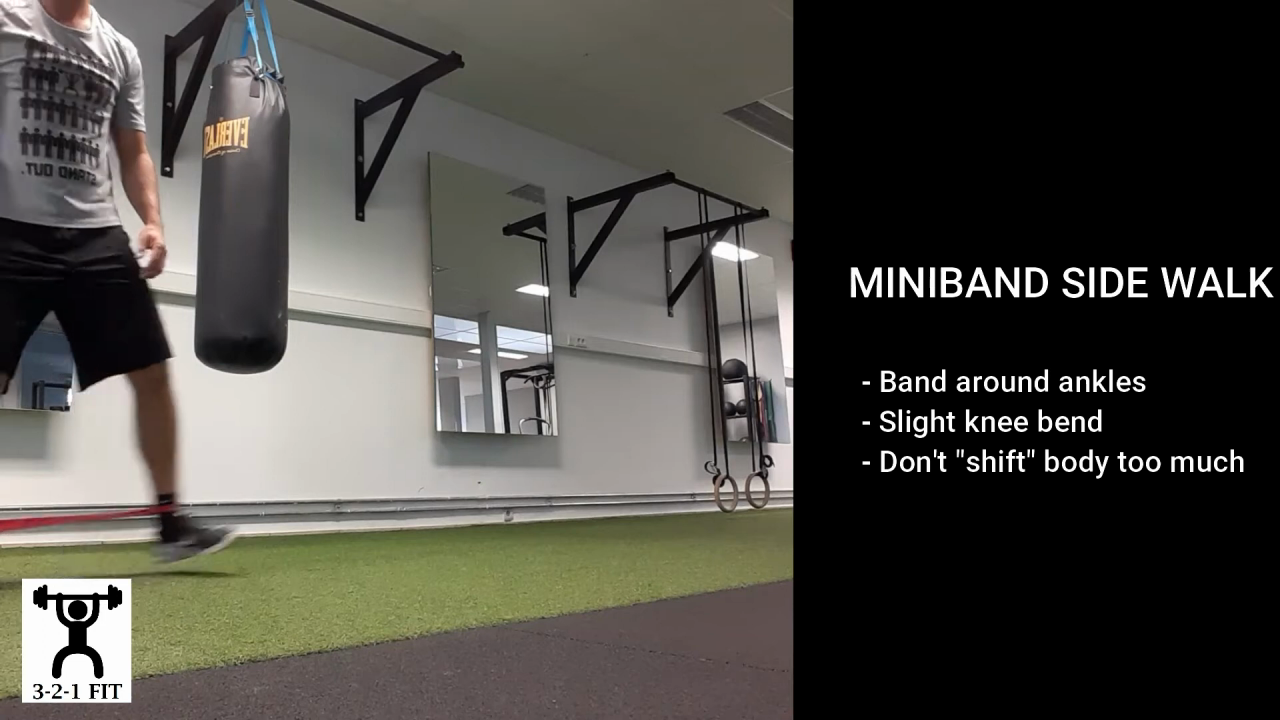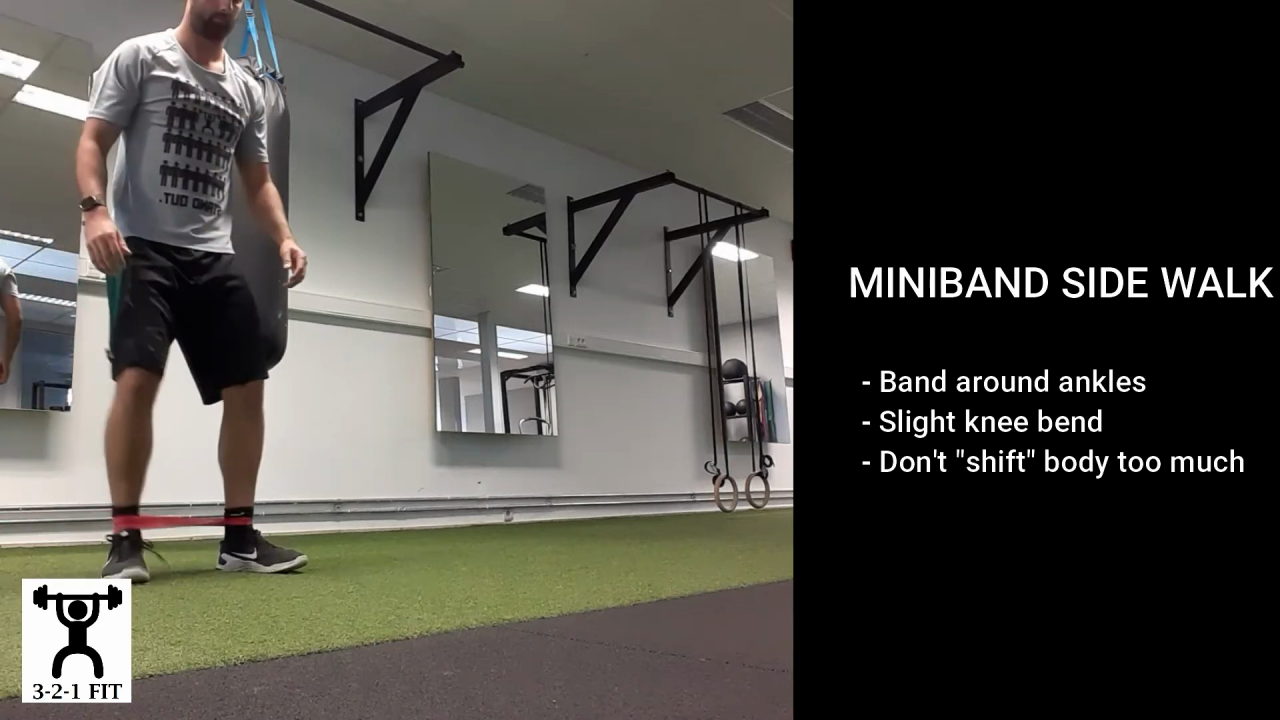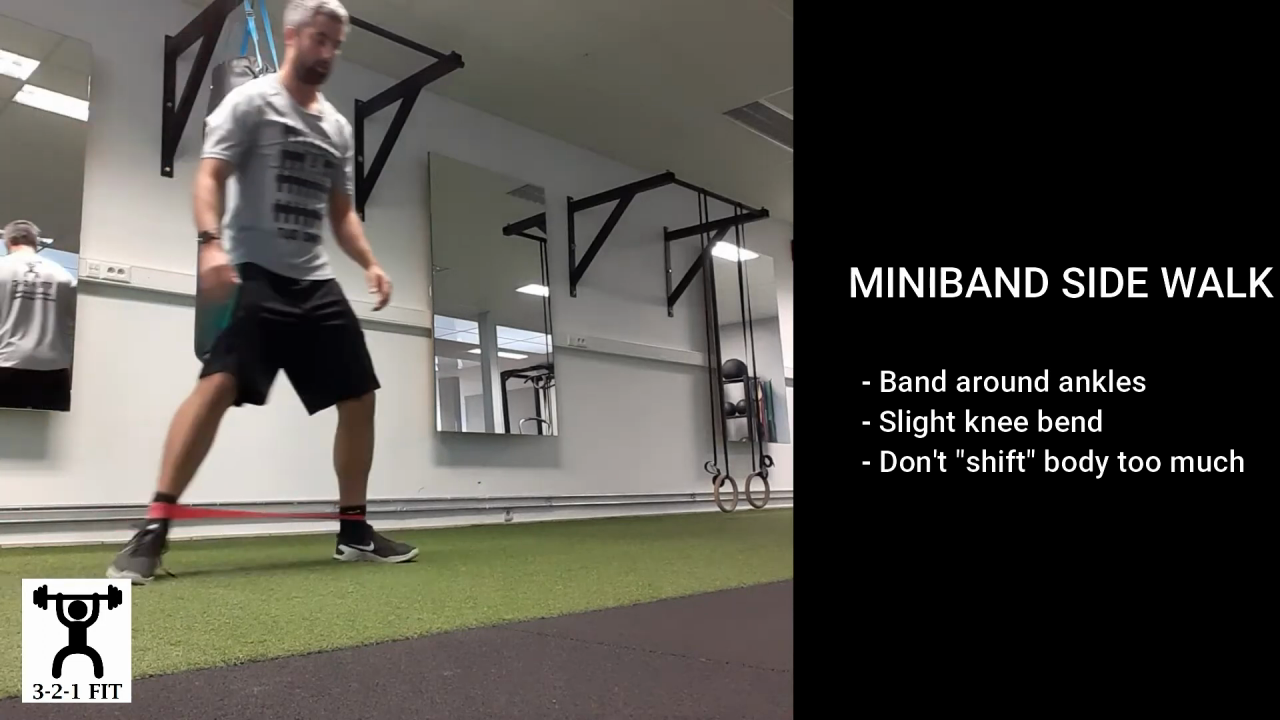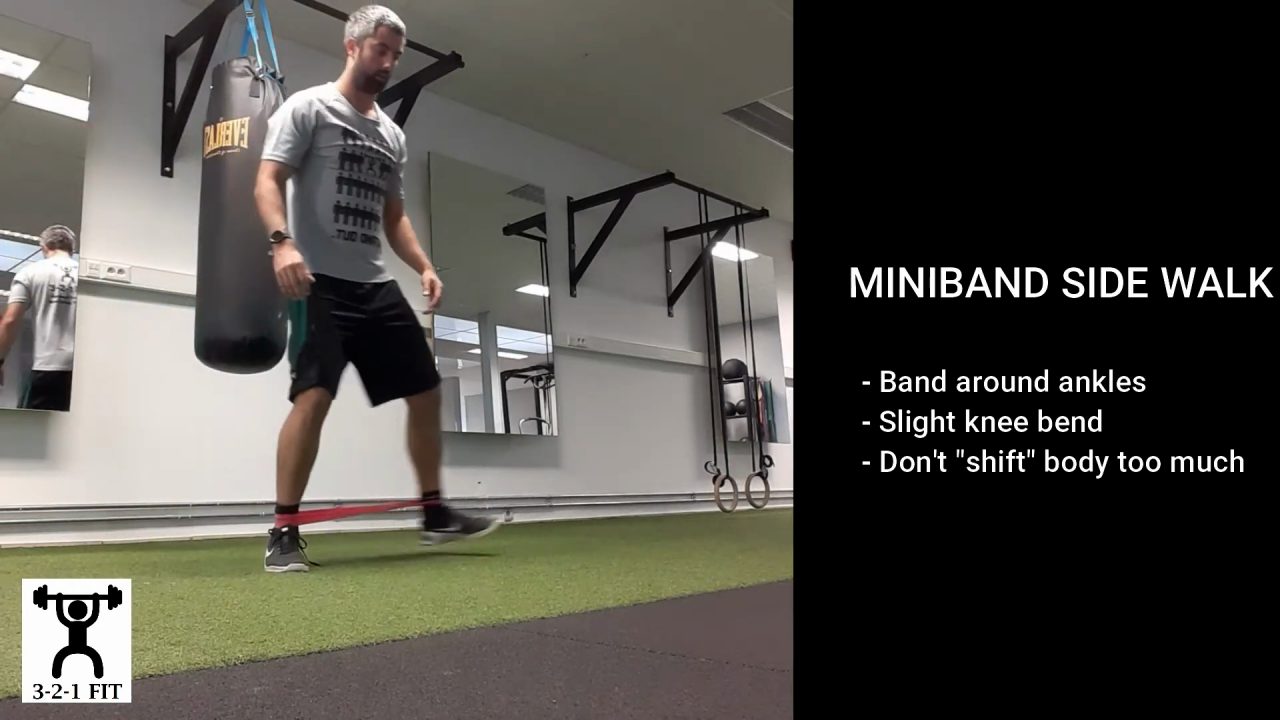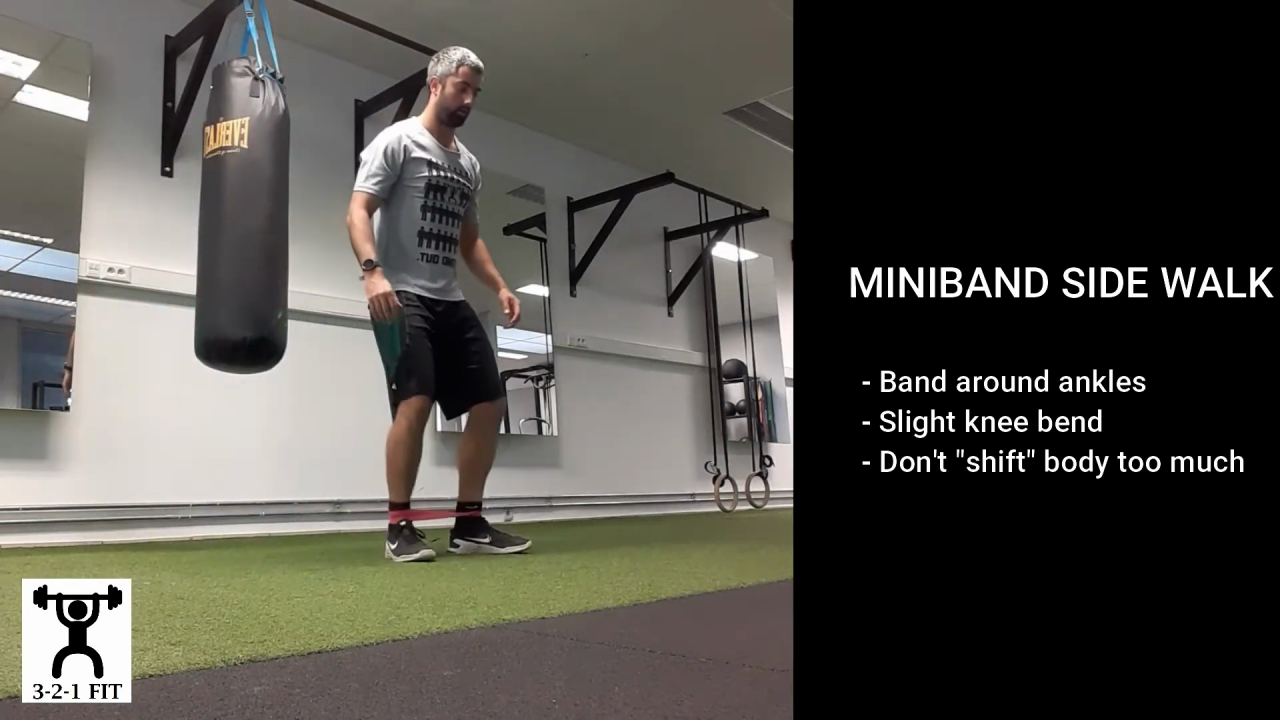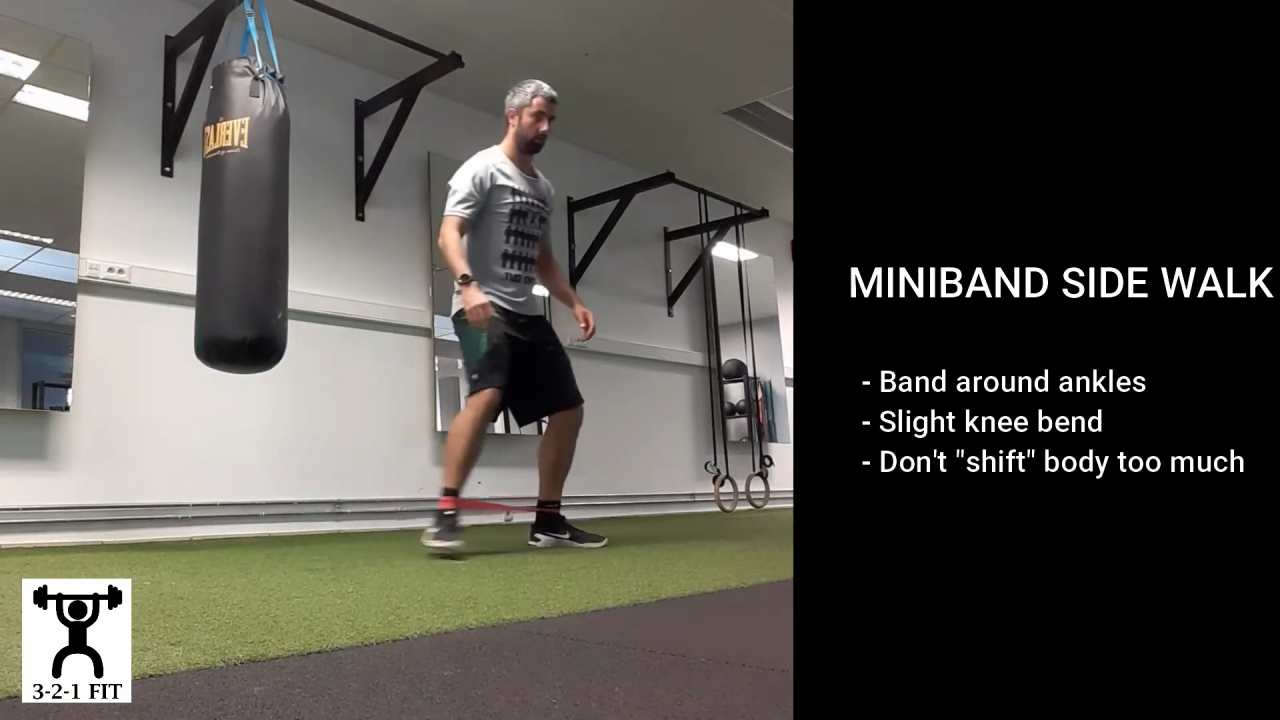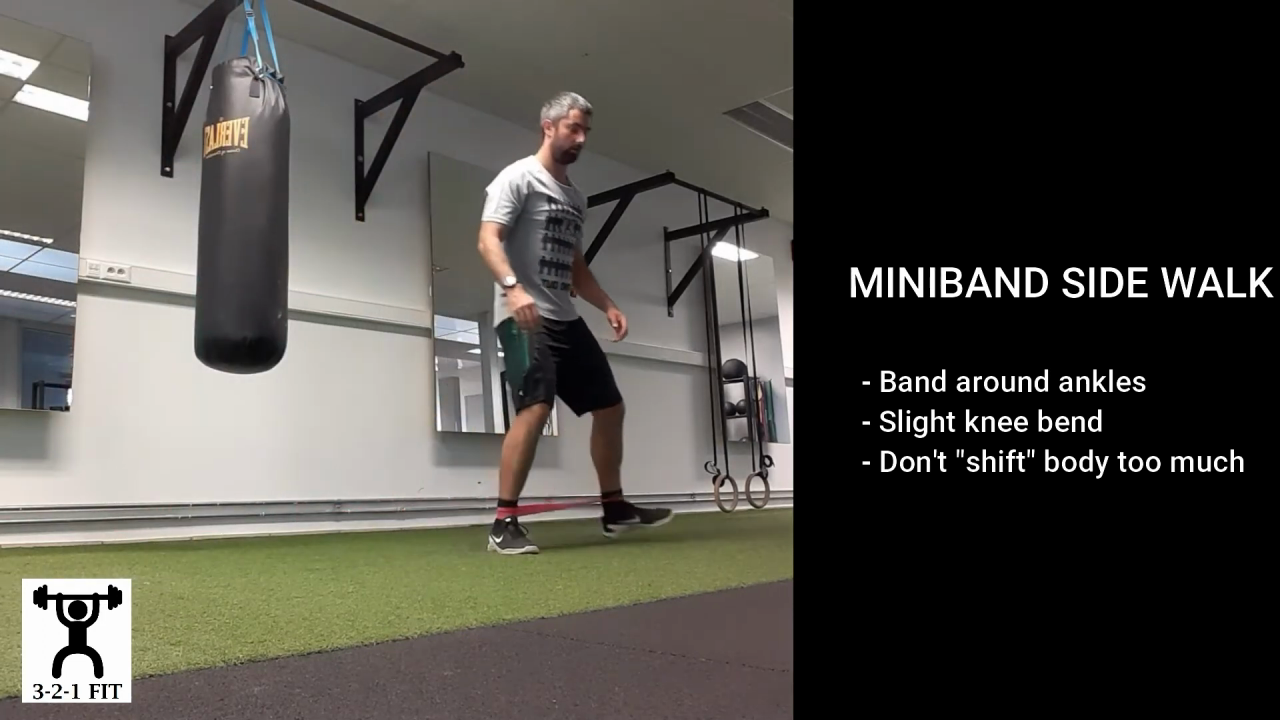
dt=0.7s
person 1, frame 1
left shoulder: (120, 52)
left elbow: (133, 151)
left wrist: (151, 220)
left hip: (96, 233)
left knee: (152, 370)
left ankle: (172, 524)
person 1, frame 2
left shoulder: (246, 89)
right shoulder: (140, 57)
left elbow: (257, 181)
right elbow: (93, 139)
left wrist: (284, 237)
right wrist: (94, 208)
left hip: (215, 256)
right hip: (146, 247)
left knee: (246, 389)
right knee: (135, 378)
left ankle: (240, 536)
right ankle: (125, 538)
person 1, frame 3
left shoulder: (339, 128)
right shoulder: (252, 101)
right elbow: (209, 177)
left wrist: (369, 263)
right wrist: (211, 242)
left hip: (315, 282)
right hip: (256, 274)
left knee: (357, 397)
right knee: (218, 384)
left ankle: (353, 528)
right ankle: (153, 529)
person 1, frame 4
left shoulder: (391, 133)
right shoulder: (308, 107)
right elbow: (268, 180)
left wrist: (424, 266)
right wrist: (282, 242)
left hip: (376, 284)
right hip: (321, 281)
left knee: (426, 391)
right knee: (315, 396)
left ankle: (435, 513)
right ankle: (283, 531)
person 1, frame 5
left shoulder: (468, 163)
right shoulder: (397, 141)
right elbow: (359, 211)
left wrist: (499, 286)
right wrist: (372, 270)
left hip: (451, 301)
right hip: (402, 297)
left knee: (489, 403)
right knee: (416, 400)
left ankle: (468, 525)
right ankle: (398, 527)
person 1, frame 6
left shoulder: (543, 187)
right shoulder: (483, 169)
right elbow: (449, 233)
left wrist: (575, 303)
right wrist: (467, 284)
left hip: (528, 313)
right hip: (485, 311)
left knee: (568, 410)
right knee: (486, 395)
left ankle: (548, 520)
right ankle: (445, 512)
person 1, frame 7
left shoulder: (574, 195)
right shoulder: (519, 177)
right elbow: (488, 239)
left wrist: (607, 305)
right wrist: (512, 287)
left hip: (565, 318)
right hip: (525, 316)
left knee: (610, 406)
right knee: (533, 406)
left ankle: (615, 509)
right ankle: (504, 523)
